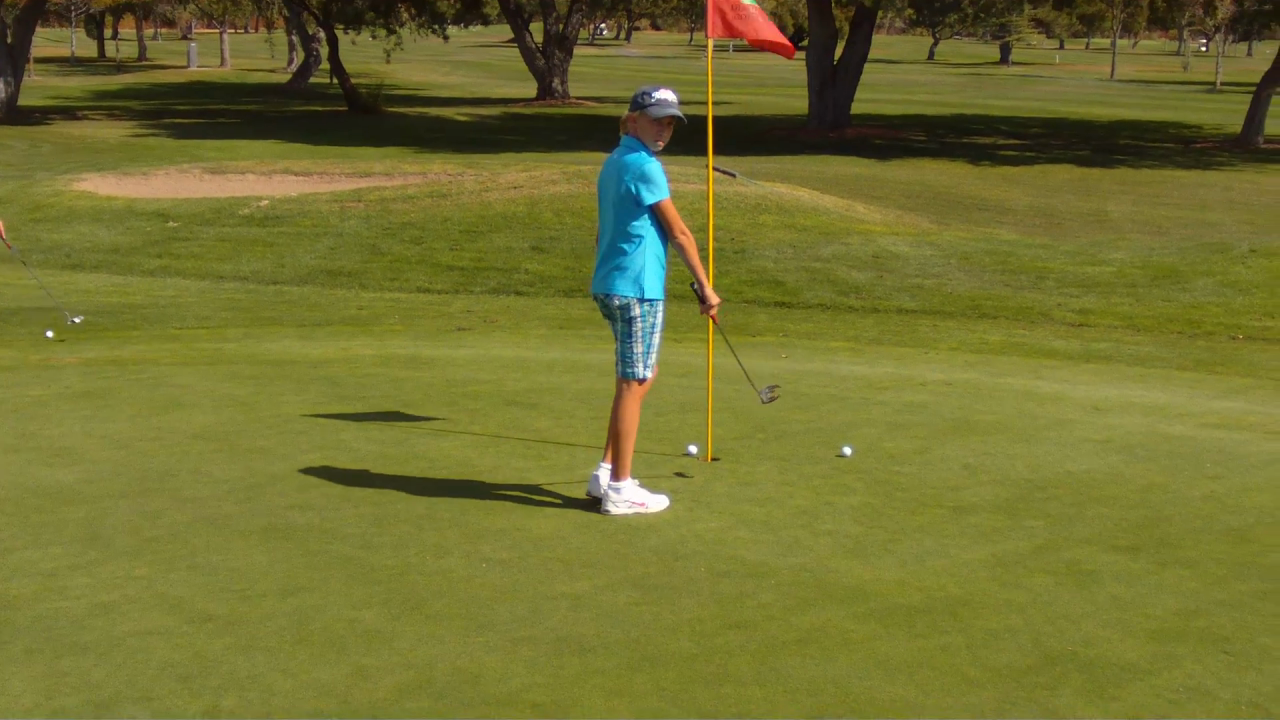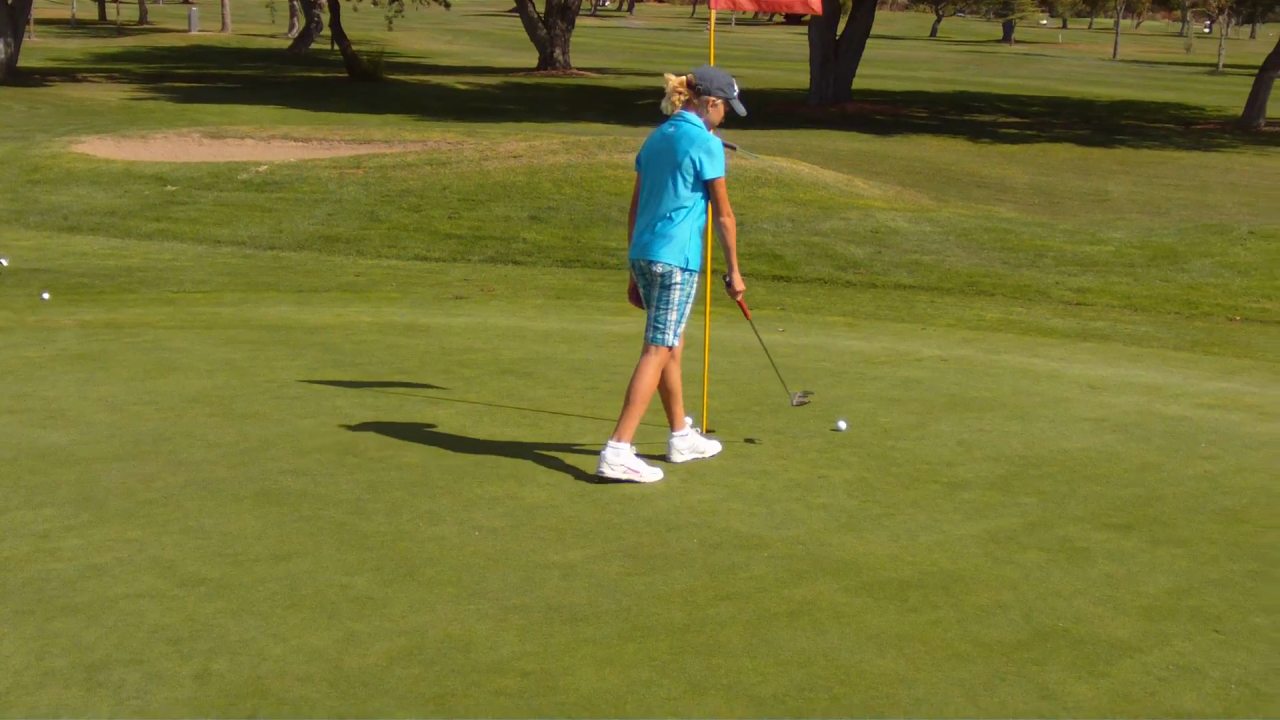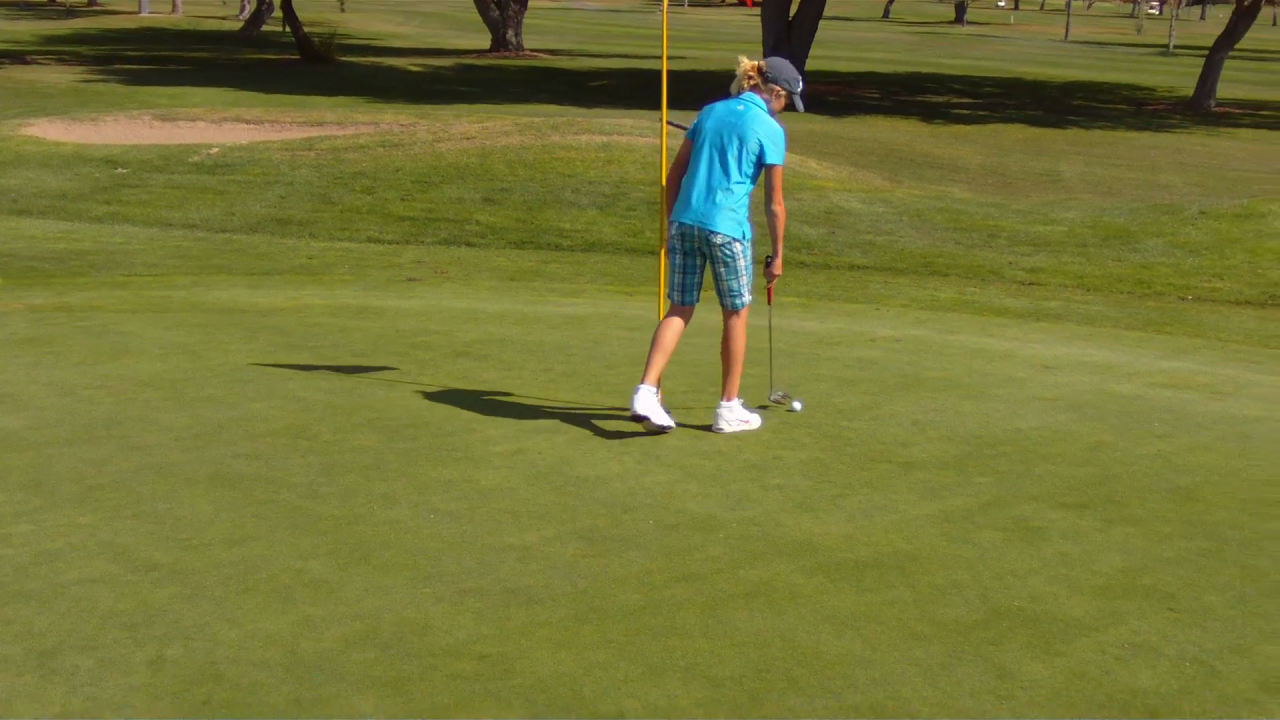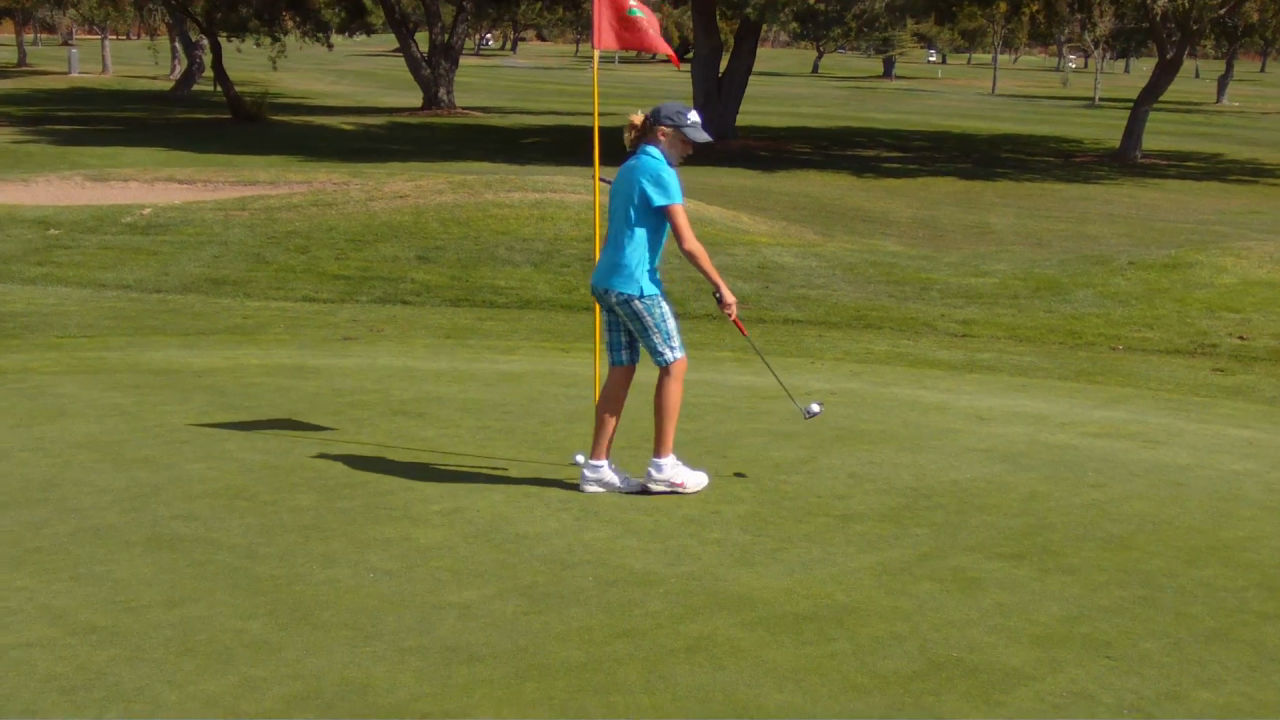
dt=1s
person 1, frame 1
left shoulder: (614, 162)
right shoulder: (643, 166)
right elbow: (679, 233)
right wrist: (705, 286)
left hip: (610, 286)
right hip: (637, 289)
left knee: (639, 378)
right knee: (633, 384)
left ankle: (607, 473)
right ankle: (619, 488)
person 1, frame 2
left shoulder: (656, 138)
right shoulder: (706, 143)
left elbow: (635, 209)
right elbow: (723, 214)
left wrist: (636, 270)
right wrist: (734, 270)
left hip: (643, 255)
right hip: (676, 258)
left knee: (671, 345)
right knee: (658, 351)
left ankle: (681, 436)
right ankle: (618, 450)
person 1, frame 3
left shoulder: (710, 112)
right shoulder: (770, 129)
left elbow: (674, 175)
right elbow: (774, 202)
left wrist: (674, 223)
right wrist: (777, 254)
left hip: (685, 222)
right hip: (727, 228)
left knee: (678, 311)
right knee: (735, 315)
left ankle: (646, 393)
right ankle: (729, 408)
person 1, frame 4
left shoulder: (628, 170)
right shoulder: (659, 173)
right elbow: (687, 243)
right wrist: (721, 288)
left hip: (606, 281)
right hip: (635, 285)
left knee: (620, 373)
right knee: (673, 366)
left ankle: (597, 468)
right ankle: (664, 466)
